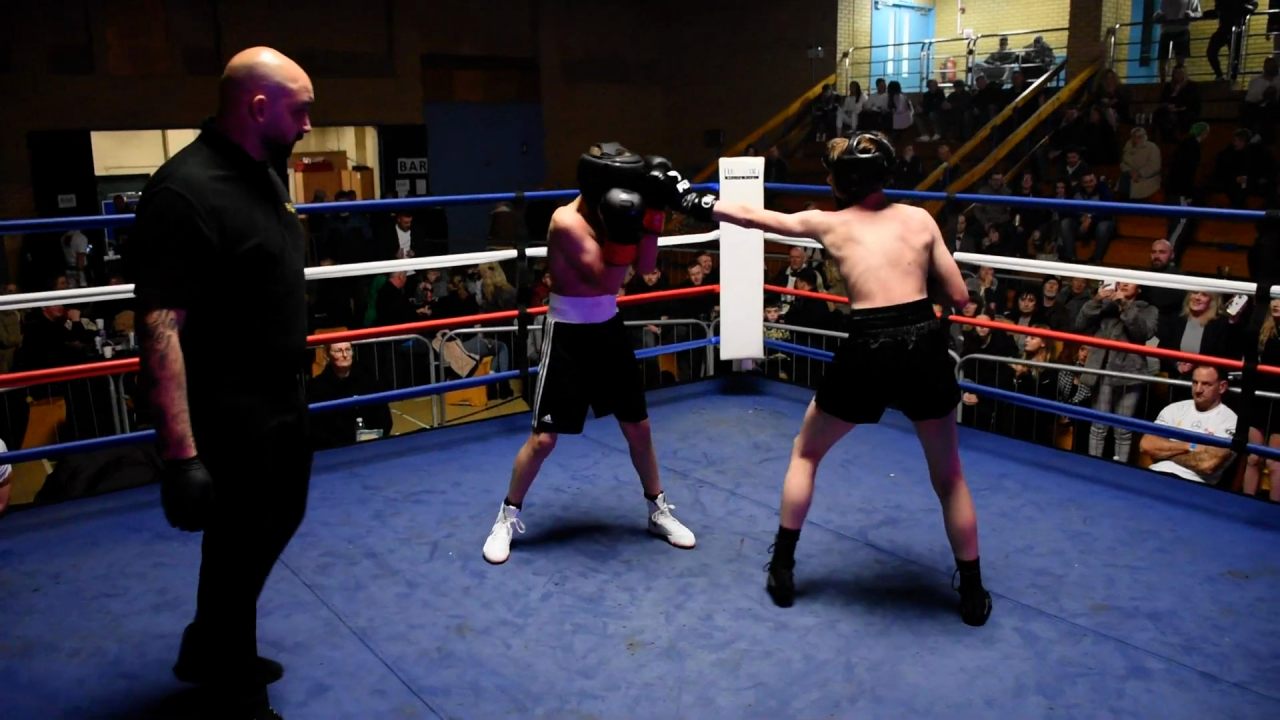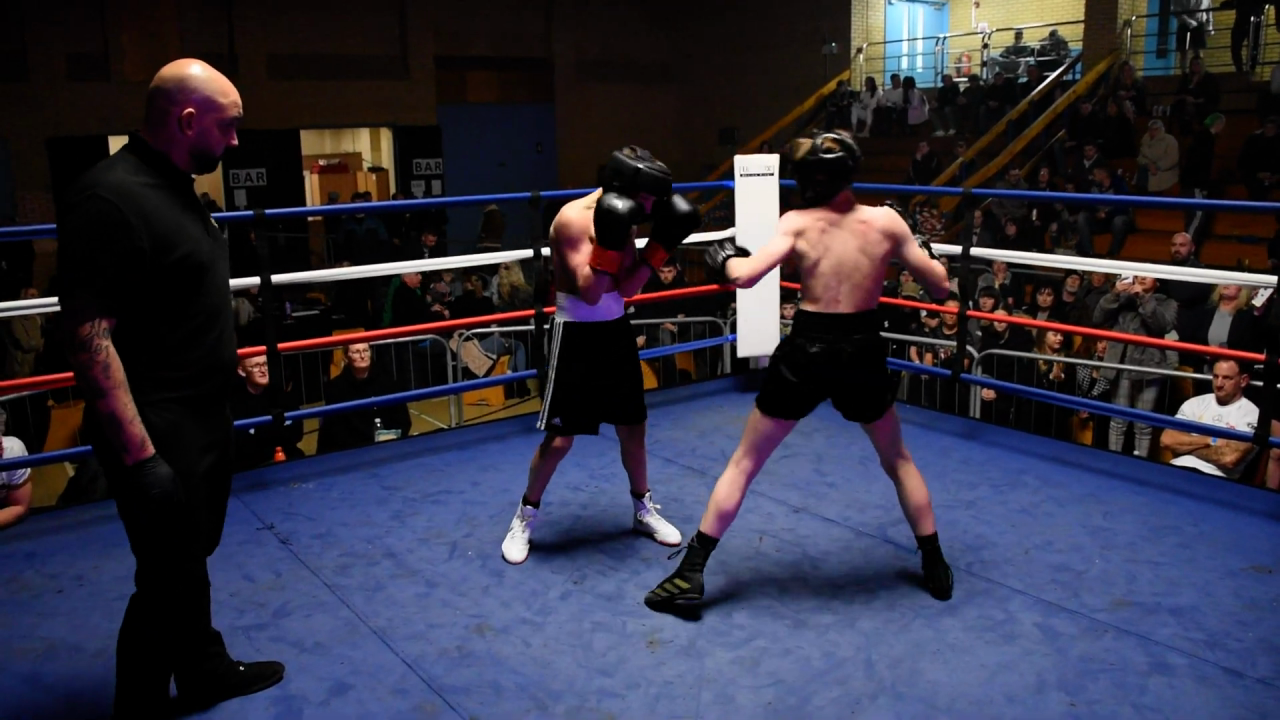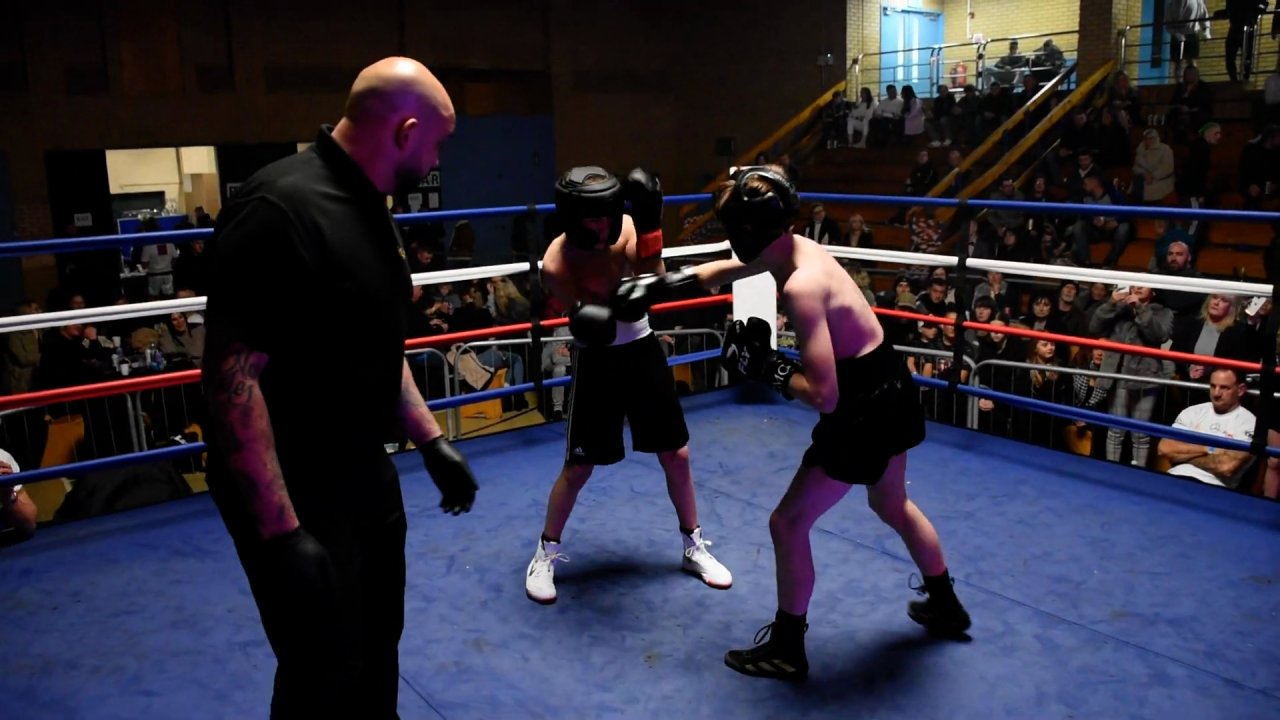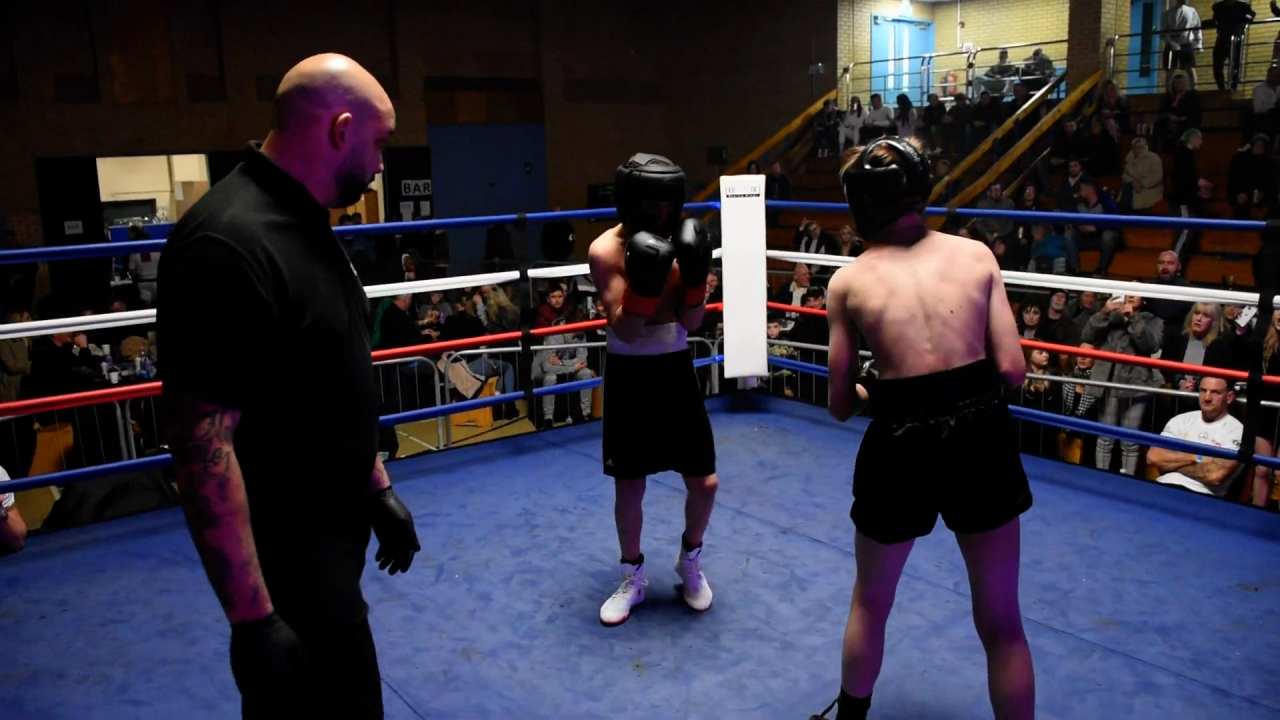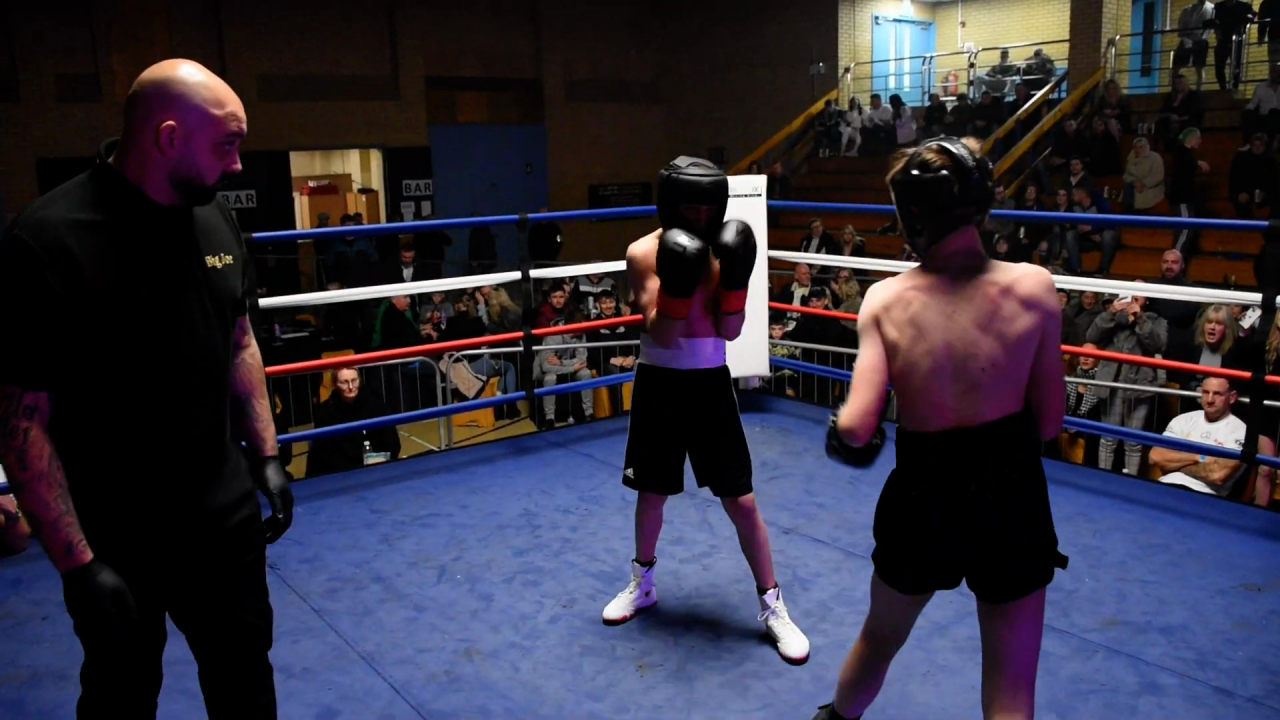
dt=1s
person 1, frame 1
left shoulder: (266, 175)
right shoulder: (185, 191)
right elbow: (160, 329)
left wrist: (292, 382)
right wrist: (181, 452)
left hip: (274, 399)
right hip: (227, 410)
left knee: (277, 523)
right knee: (237, 546)
left ankle: (209, 652)
person 1, frame 2
left shoulder: (175, 188)
right shoulder: (110, 200)
right elbow: (90, 340)
right wrist: (141, 455)
left hip: (204, 418)
right hip: (158, 432)
left knee: (192, 554)
right knee: (167, 578)
person 1, frame 3
left shoulder: (366, 207)
right shoulder: (283, 209)
right elbow: (234, 375)
left wrist: (432, 442)
right wrist: (281, 526)
left hip: (362, 475)
right hip: (293, 491)
left knee: (375, 641)
person 1, frame 4
left shoulder: (306, 225)
right shoulder: (228, 245)
right elbow: (204, 444)
left wrist: (378, 489)
right wrist: (253, 615)
left hip: (328, 521)
right hip: (283, 542)
person 1, frame 5
left shoulder: (213, 216)
left wrist: (267, 455)
right wrist: (77, 561)
left hip: (222, 497)
right hip: (117, 522)
left knee: (243, 661)
person 2, frame 1
left shoulder: (829, 223)
right shoulder: (919, 220)
left elbow: (752, 217)
right elbow: (959, 296)
left wrist: (692, 199)
left hip: (868, 350)
right hip: (925, 345)
left knee: (805, 455)
right knee: (948, 476)
left ankle: (781, 571)
right ankle: (973, 592)
person 2, frame 2
left shoulder: (797, 223)
right shoulder: (888, 222)
left elbow: (745, 276)
right elbow: (943, 290)
left wrist: (721, 259)
right wrist: (911, 253)
left hip: (807, 353)
right hip: (862, 353)
left knee: (743, 462)
right knee: (897, 459)
left ankle: (690, 573)
right ankle: (935, 567)
person 2, frame 3
left shoulder: (802, 288)
right shoulder: (790, 243)
left elbow: (826, 396)
right elbow: (730, 268)
left wrist: (771, 369)
right wrist: (660, 284)
left hip: (867, 409)
right hip: (893, 387)
left knee: (790, 522)
right knee: (893, 506)
left ankle: (786, 648)
right ankle: (946, 606)
person 2, frame 4
left shoulder: (849, 281)
right shoulder: (975, 255)
left elbow: (841, 406)
right elbow: (1012, 370)
left hip: (901, 442)
right hip: (981, 433)
left knee: (871, 601)
right knee: (1001, 621)
person 2, frame 5
left shoulder: (885, 301)
right shoulder: (1033, 289)
left elbow: (854, 427)
right elbow: (1048, 423)
left wrist: (846, 435)
left hip: (921, 497)
right hip: (1008, 497)
left knee: (878, 637)
person 3, frame 1
left shoulder: (610, 215)
right shoulder: (568, 222)
left elbow: (645, 266)
right elbow: (614, 279)
left wrist: (653, 209)
right wrist: (621, 234)
left hip: (608, 329)
right hip: (569, 336)
left knee: (638, 427)
right knee: (544, 437)
left ankle: (659, 510)
right ankle: (508, 517)
person 3, frame 2
left shoulder: (621, 220)
right shoulder: (573, 219)
left elbow: (628, 288)
right elbow: (589, 292)
left wrist: (664, 241)
right wrist: (612, 242)
left hip: (616, 331)
right hip: (577, 336)
left knee: (633, 428)
right knee: (559, 440)
left ankle: (644, 508)
right ankle: (525, 515)
person 3, frame 3
left shoulder: (625, 229)
right shoulder: (556, 263)
right elbow: (590, 329)
left wrist: (651, 226)
right wrist: (604, 319)
left hip: (642, 349)
right hip: (597, 360)
left knee: (676, 455)
right knee: (578, 467)
left ankle: (694, 547)
right ankle: (545, 555)
person 3, frame 4
left shoulder: (678, 243)
right shoulder: (605, 251)
left elbow: (693, 322)
right elbow: (627, 333)
left wrist: (695, 273)
right wrist: (644, 285)
left hip: (676, 368)
right hip: (628, 374)
left knee: (705, 482)
right knee: (629, 486)
left ankle: (690, 557)
right ankle: (632, 577)
person 3, frame 5
left shoulder: (722, 250)
right shoulder: (642, 254)
left elbow: (730, 331)
right elbow: (661, 337)
left wrist: (736, 276)
right wrist: (675, 285)
left hip: (710, 383)
right hip: (659, 383)
left knee: (742, 502)
right knee: (650, 493)
left ankle: (773, 606)
right ankle: (642, 581)
